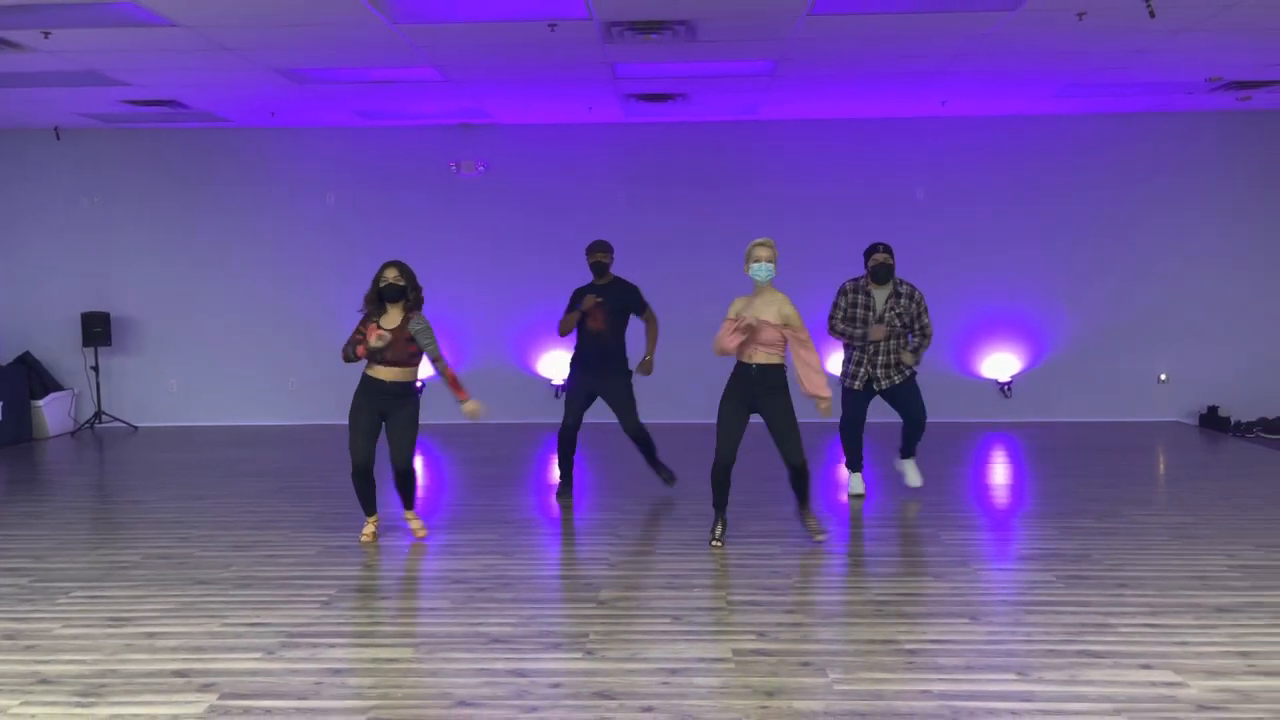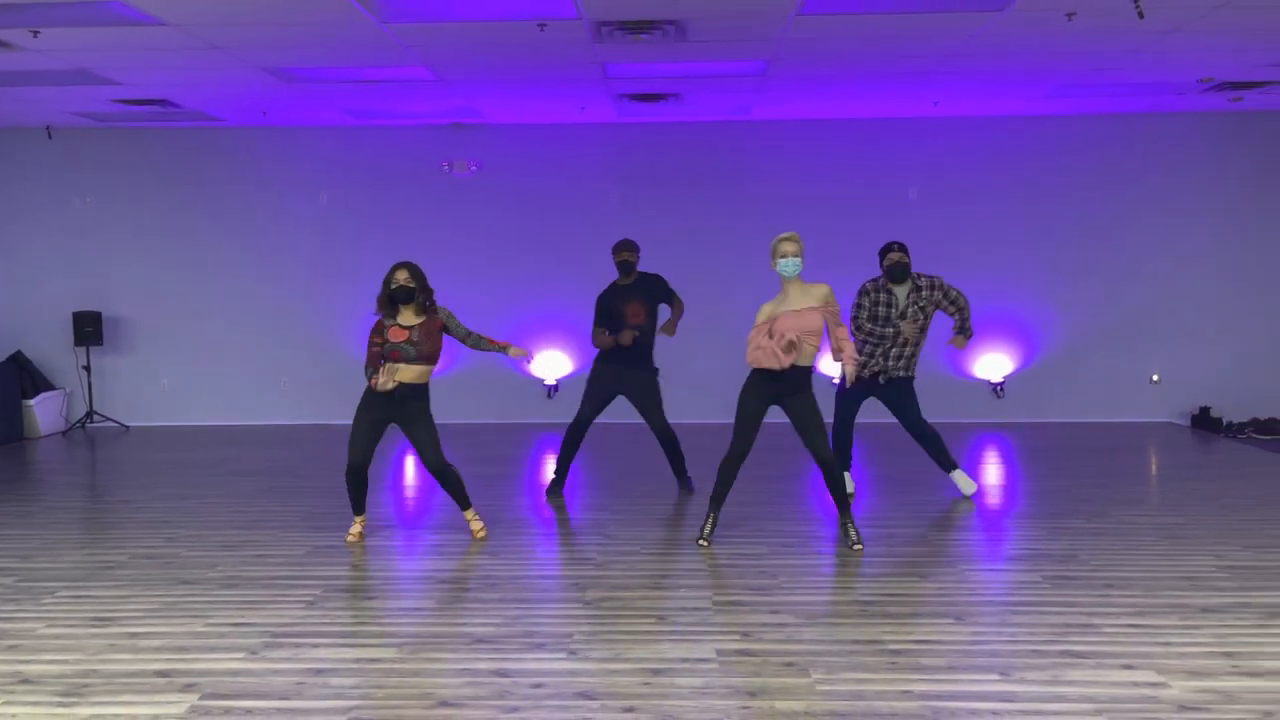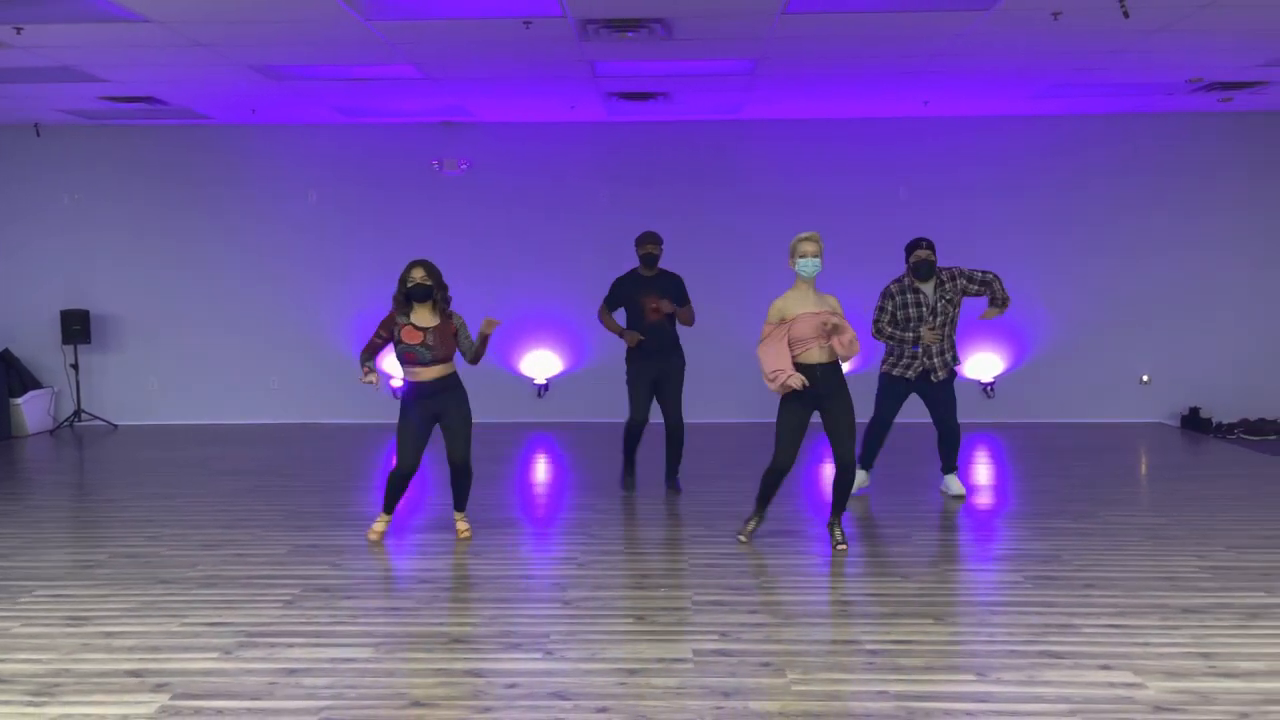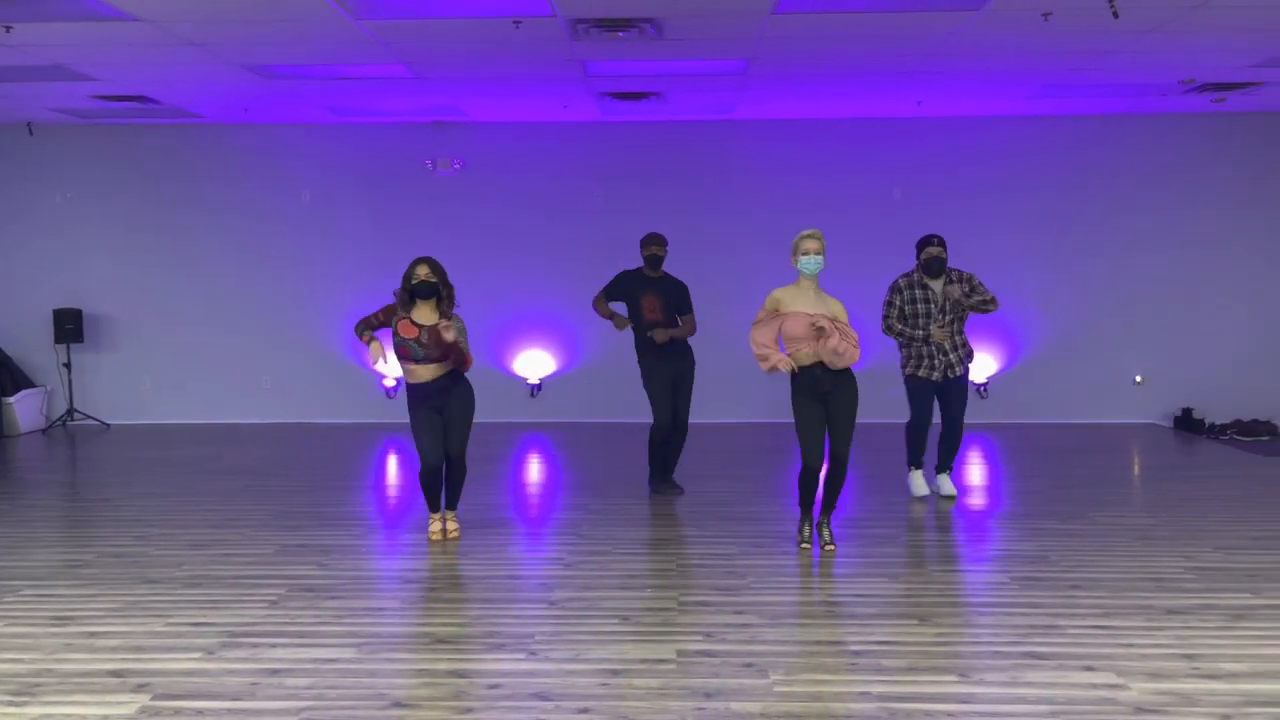
dt=0.2s
person 1, frame 1
left shoulder: (785, 306)
right shoulder: (739, 305)
left elbow: (804, 351)
right elbow: (720, 345)
left wrist: (819, 390)
right wrist: (741, 333)
left hip: (774, 386)
right hip: (739, 384)
left knee: (795, 459)
right knee: (724, 457)
left ankle: (805, 511)
right ankle: (719, 518)
person 1, frame 2
left shoulder: (824, 292)
right shoulder: (769, 309)
left elbow: (837, 325)
right elbow: (755, 353)
left wrist: (848, 355)
right wrist: (781, 347)
left hip: (800, 385)
right hip: (764, 383)
left knee: (825, 458)
right knee: (738, 452)
left ankle: (846, 519)
right ankle: (712, 516)
person 1, frame 3
left shoulder: (831, 303)
right shoulder: (782, 305)
left elbow: (850, 348)
right elbow: (769, 350)
left wrist: (839, 333)
right wrist: (783, 375)
left hip: (833, 385)
right hip: (798, 387)
left knee: (846, 460)
right knee: (783, 461)
left ankle: (835, 521)
right ankle: (759, 512)
person 1, frame 4
left shoulder: (834, 305)
right shoulder: (778, 297)
left elbow: (852, 353)
right elbow: (759, 335)
left wrist: (828, 336)
right wrist: (776, 359)
left hip: (839, 384)
right hip: (804, 385)
left knee: (840, 456)
right knee: (813, 461)
left ankle: (824, 520)
right ankle: (805, 518)
person 2, frame 1
left shoulder: (416, 323)
right shoulder: (370, 319)
left elbow: (439, 362)
right elbow: (347, 355)
left wrist: (463, 398)
right wrist: (368, 346)
left hip: (403, 399)
right hip: (368, 395)
left knee: (401, 464)
right knee: (360, 464)
left ankle: (411, 513)
right ankle: (371, 519)
person 2, frame 2
left shoulder: (438, 315)
right shoulder: (382, 326)
left elbow: (471, 337)
right elbow: (372, 367)
left wrist: (507, 348)
right wrist: (378, 382)
left hip: (416, 402)
right hip: (379, 399)
left knee: (436, 463)
right knee: (357, 463)
left ankle: (470, 513)
right ankle: (358, 519)
person 2, frame 3
left shoulder: (451, 320)
right shoulder: (397, 321)
left elbow: (472, 359)
right elbow: (370, 350)
left wrist: (485, 336)
right wrist: (369, 371)
left hip: (452, 396)
right hip: (416, 399)
left knee: (460, 460)
right knee: (406, 465)
left ankle: (460, 515)
right ankle: (385, 515)
person 2, frame 4
left shoulder: (453, 321)
right shoulder: (397, 313)
left elbow: (465, 365)
right elbow: (362, 325)
left wrist: (453, 343)
right wrist: (372, 341)
left hip: (455, 393)
right hip: (420, 399)
left knee: (455, 456)
right knee: (432, 460)
left ankle: (451, 514)
right ankle: (434, 515)
person 3, frame 1
left shoulder: (625, 290)
right shoulder: (579, 294)
left elbow: (650, 319)
right elbow: (562, 331)
left wrist: (649, 356)
right wrist: (580, 309)
left hip: (615, 372)
right hip: (582, 371)
left knee: (632, 426)
right knee: (569, 426)
left ankle: (657, 465)
right ankle: (565, 480)
person 3, frame 2
left shoulder: (654, 283)
right shoulder: (607, 297)
left elbow: (678, 303)
right elbow: (598, 339)
left wrist: (673, 321)
right wrist: (617, 338)
left hip: (642, 370)
right hip: (608, 369)
left knee: (660, 425)
right knee: (581, 422)
left ankle: (682, 475)
right ankle: (560, 477)
person 3, frame 3
left shoulder: (673, 281)
right shoulder: (625, 283)
left elbow: (690, 319)
right elbow: (604, 313)
left wrist: (674, 310)
right wrist: (623, 333)
left hip: (671, 359)
right hip: (640, 360)
left knee: (674, 418)
right knee: (638, 418)
left ankle: (672, 475)
right ankle: (628, 468)
person 3, frame 4
left shoulder: (677, 287)
right shoulder: (627, 280)
left elbow: (690, 326)
right elbow: (598, 301)
left wrist: (669, 333)
right wrist: (612, 316)
left hip: (681, 358)
right hip: (653, 361)
left knee: (681, 420)
right knee: (662, 419)
left ankle: (667, 475)
right ankle: (656, 477)
person 4, frame 1
left shoulder: (909, 294)
right shoulder: (847, 290)
left elbow: (923, 330)
right elbow: (834, 326)
left wrist: (913, 353)
right wrist: (866, 334)
left hip: (897, 372)
right hip: (857, 373)
left knee: (916, 417)
right knee: (850, 426)
left ankle: (906, 459)
right ankle: (855, 472)
person 4, frame 2
left shoulder: (930, 286)
right shoulder: (869, 290)
left elbow: (958, 303)
right elbow: (857, 327)
left wrist: (962, 332)
right wrist: (896, 332)
left hip: (896, 373)
right hip: (861, 368)
left knee: (915, 423)
right knee: (842, 421)
left ankle: (953, 471)
right ankle: (844, 472)
person 4, frame 3
left shoulder: (954, 278)
right shoulder: (893, 290)
left elbow: (989, 280)
right elbow: (879, 329)
left wrist: (998, 302)
right wrist: (916, 336)
left hip: (939, 368)
right hip: (898, 366)
left knee: (948, 424)
right knee: (881, 419)
left ankle: (949, 474)
right ankle: (863, 470)
person 4, frame 4
left shoulder: (962, 279)
right shoulder: (902, 286)
left elbow: (991, 303)
right elbow: (890, 325)
left wrist: (963, 297)
right wrist: (927, 335)
left hip: (956, 363)
right hip: (918, 365)
left knee: (954, 421)
right knee: (920, 417)
left ankle: (942, 473)
right ankle: (915, 470)
